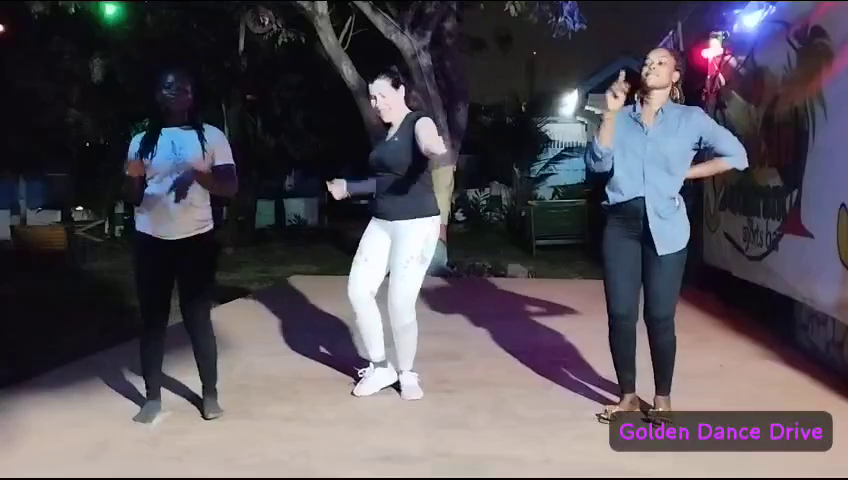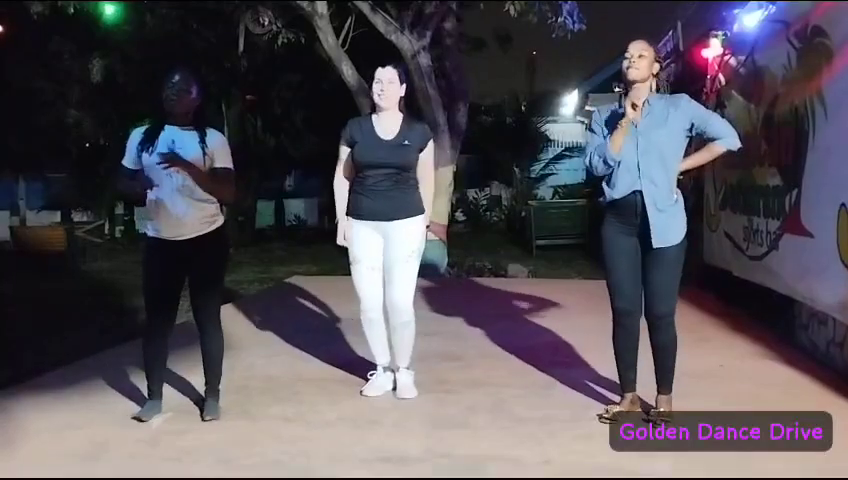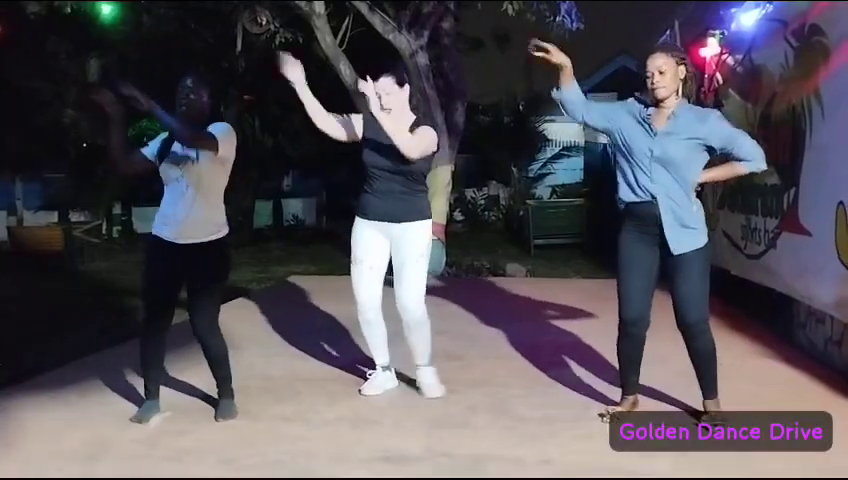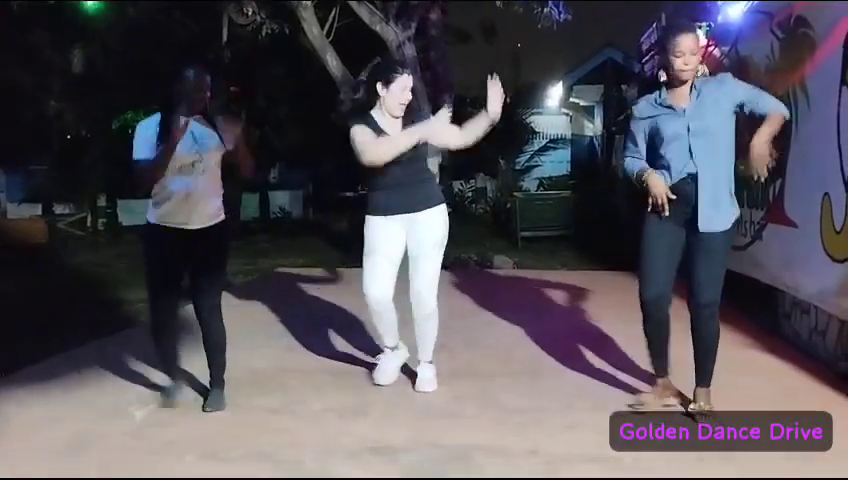
dt=0.7s
person 1, frame 1
left shoulder: (691, 118)
right shoulder: (620, 119)
left elbow: (736, 156)
right elbow: (597, 163)
left wrist: (683, 173)
right wrist: (611, 113)
left hip: (665, 227)
right hip: (621, 224)
left knee: (659, 316)
right knee: (620, 314)
left ankle: (662, 398)
right ankle: (627, 395)
person 1, frame 2
left shoulder: (679, 107)
right shoulder: (605, 116)
left elbow: (728, 137)
right elbow: (597, 164)
left wrist: (680, 165)
right wrist: (622, 121)
left hip: (664, 220)
right hip: (619, 220)
left knee: (660, 314)
right knee: (624, 311)
left ankle: (664, 397)
right ankle: (628, 395)
person 1, frame 3
left shoulder: (704, 121)
right shoulder: (628, 116)
left elbow: (754, 158)
right elbow: (580, 108)
left wrist: (700, 176)
right wrist: (565, 66)
left hip: (684, 230)
right hip: (637, 228)
left knee: (693, 320)
right knee: (632, 319)
left ankle: (711, 401)
right ankle: (629, 396)
person 1, frame 4
left shoulder: (724, 89)
right shoulder: (647, 109)
left elbow: (774, 109)
right elbow: (632, 158)
left wrist: (762, 137)
right wrist: (649, 176)
left hip: (713, 210)
right hip: (667, 209)
left knee: (706, 303)
right knee: (653, 297)
left ankle: (702, 391)
right ankle: (662, 382)
person 2, frame 1
left shoulder: (211, 136)
right shoulder: (142, 141)
left elbow: (231, 187)
right elbow: (132, 195)
left wrist: (196, 175)
right wrist: (134, 178)
left hip: (197, 240)
right hip: (151, 241)
left knee: (197, 318)
right knee: (152, 319)
left ankle: (210, 393)
right ankle: (152, 398)
person 2, frame 2
left shoulder: (213, 139)
right shoulder: (142, 137)
left elbow: (228, 192)
right elbow: (125, 183)
left wrist: (187, 166)
right wrist: (140, 186)
left hip: (207, 239)
right hip: (160, 241)
left knee: (207, 318)
right knee: (157, 318)
left ankle: (212, 396)
right ankle: (154, 397)
person 2, frame 3
left shoulder: (222, 133)
right shoulder: (165, 142)
left elbow: (193, 138)
right elbow: (125, 165)
left wrist: (150, 106)
right wrist: (116, 118)
left hip: (208, 246)
right hip: (164, 243)
left knee: (205, 325)
right knee: (154, 322)
left ankle: (226, 395)
right ankle: (151, 399)
person 2, frame 4
left shoulder: (216, 127)
right shoulder: (150, 126)
left elbow: (247, 170)
right elbow: (148, 177)
left wrist: (239, 141)
right wrist: (176, 136)
left hip: (210, 229)
right hip: (164, 229)
left knee: (208, 309)
right knee: (162, 308)
left ankle: (217, 384)
right ankle: (172, 377)
person 3, frame 1
left shoulder: (420, 122)
right shoulder: (388, 134)
left elbow: (432, 144)
left wrist: (435, 148)
right wrist: (351, 188)
left hip: (417, 224)
right hip: (382, 224)
left knee: (400, 304)
right knee: (358, 290)
left ankle: (407, 374)
right ankle: (380, 367)
person 3, frame 2
left shoulder: (418, 132)
right shoulder: (355, 128)
left elbow: (425, 181)
right elbow: (343, 176)
left wrist: (426, 223)
right wrist: (341, 219)
left hip: (405, 223)
right hip: (363, 225)
left knee: (399, 301)
right knee: (369, 301)
left ankle: (404, 372)
right ankle: (383, 371)
person 3, frame 3
left shoulder: (425, 131)
right shoulder: (367, 123)
left elbow: (411, 148)
right elbow: (326, 122)
left wrist: (382, 111)
right wrist: (300, 85)
left hip: (412, 225)
right hip: (369, 224)
left knee: (410, 303)
right knee: (366, 301)
left ankle: (426, 371)
right ankle: (382, 370)
person 3, frame 4
left shoulder: (418, 122)
right shoulder: (361, 126)
left elbow: (460, 138)
right elbow: (374, 156)
left wrist: (489, 117)
right wrist: (420, 133)
left hip: (428, 212)
right hip: (385, 218)
left knee: (423, 294)
right knee: (375, 292)
left ankle: (425, 364)
right ankle: (392, 349)
